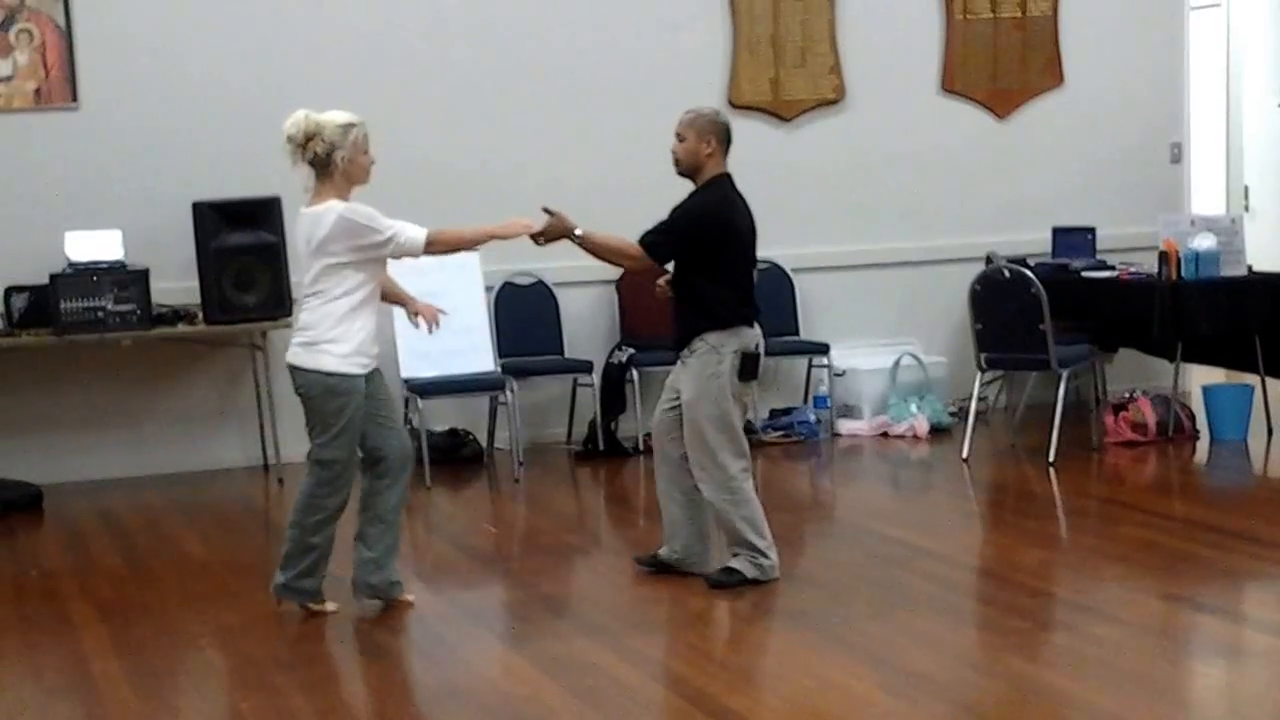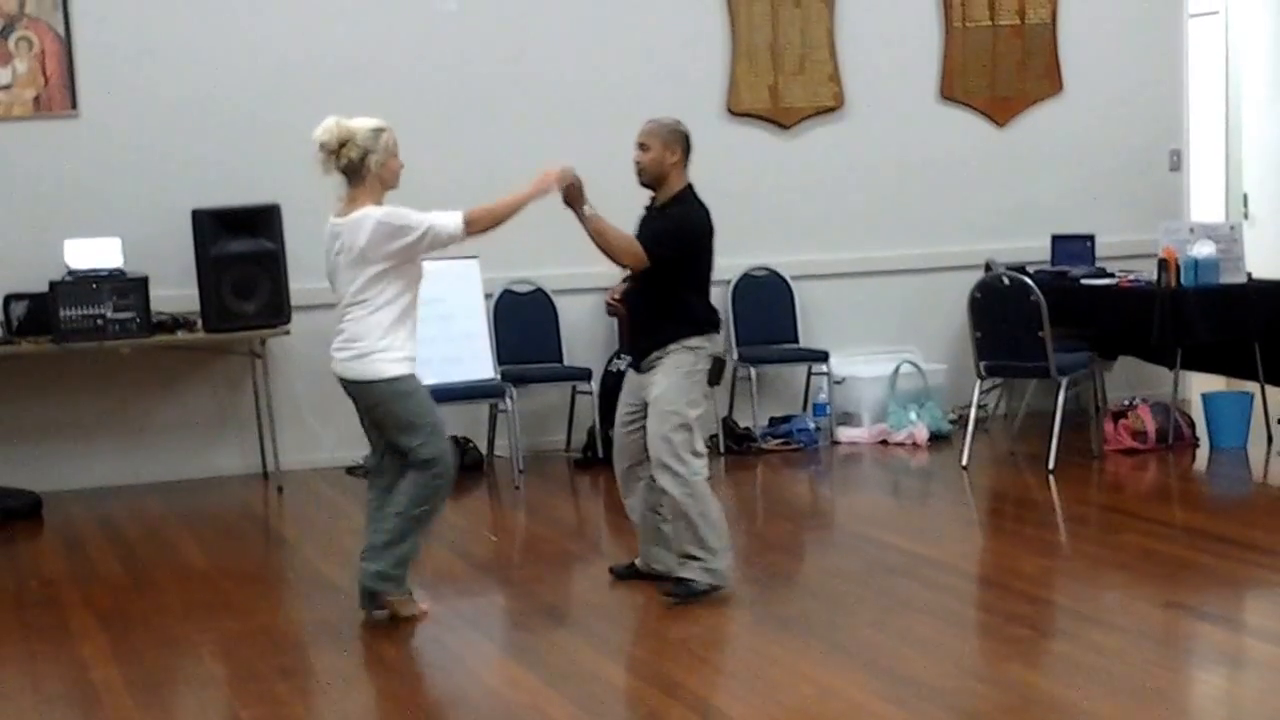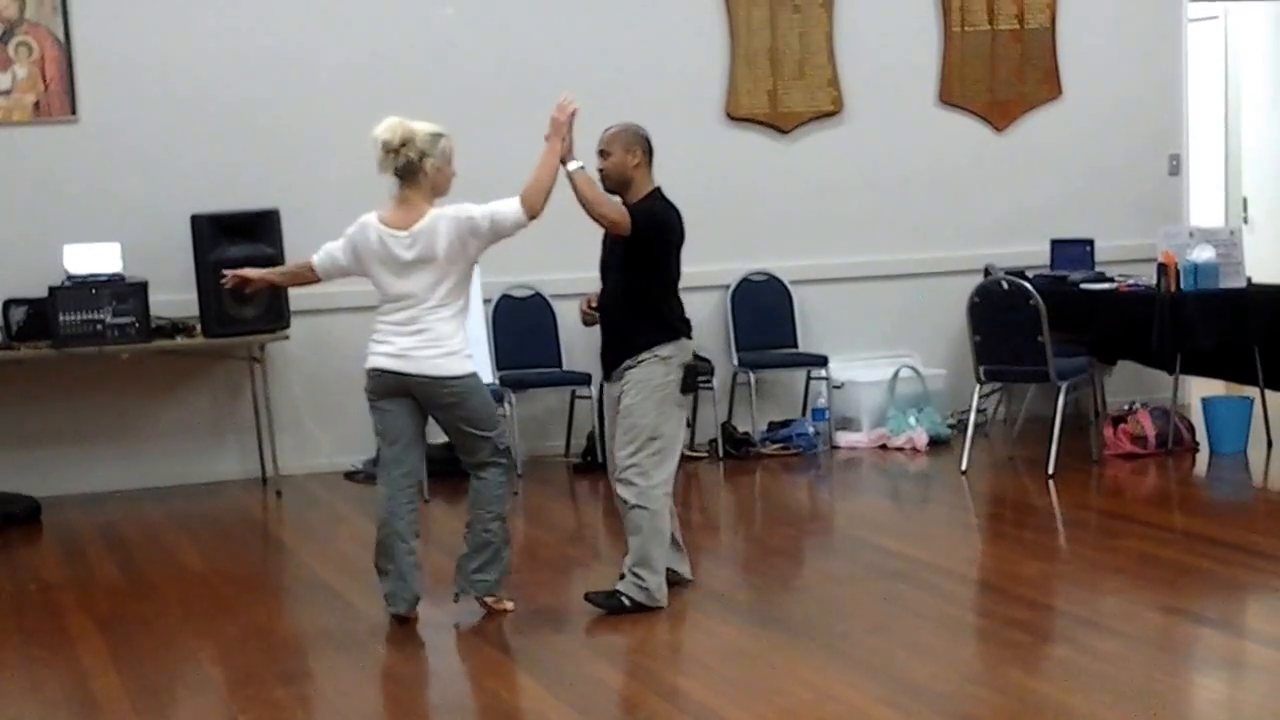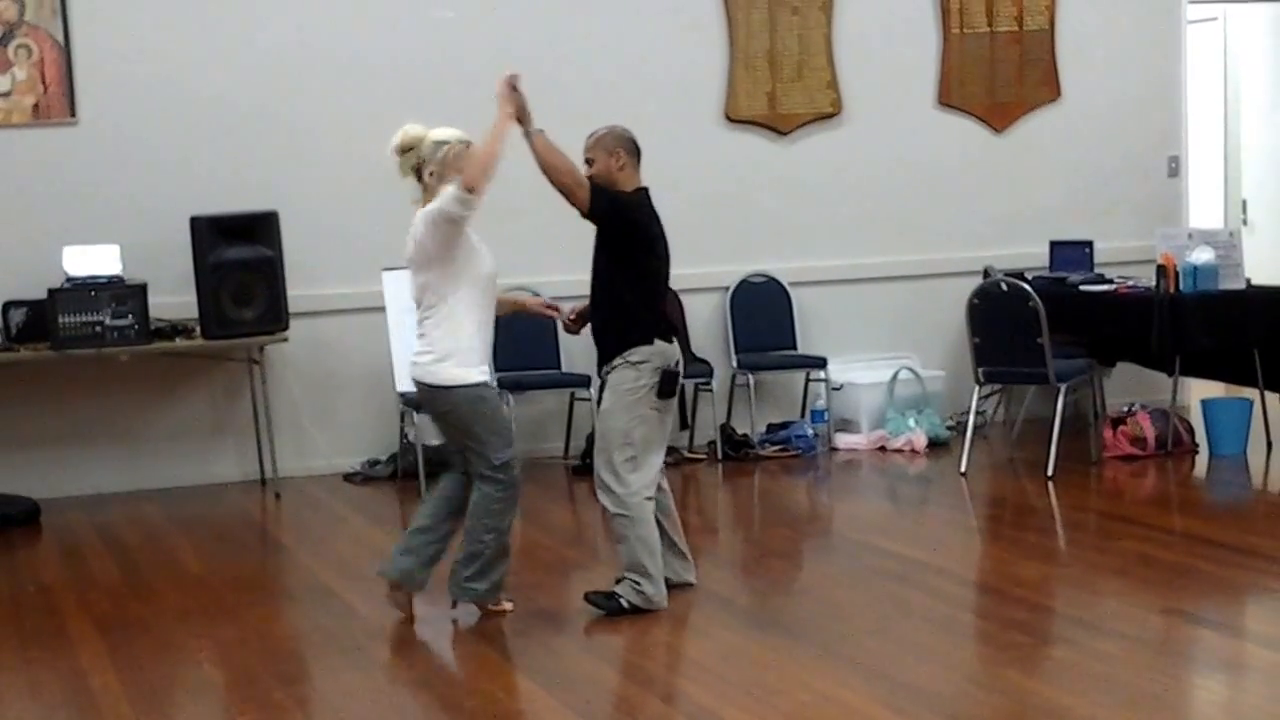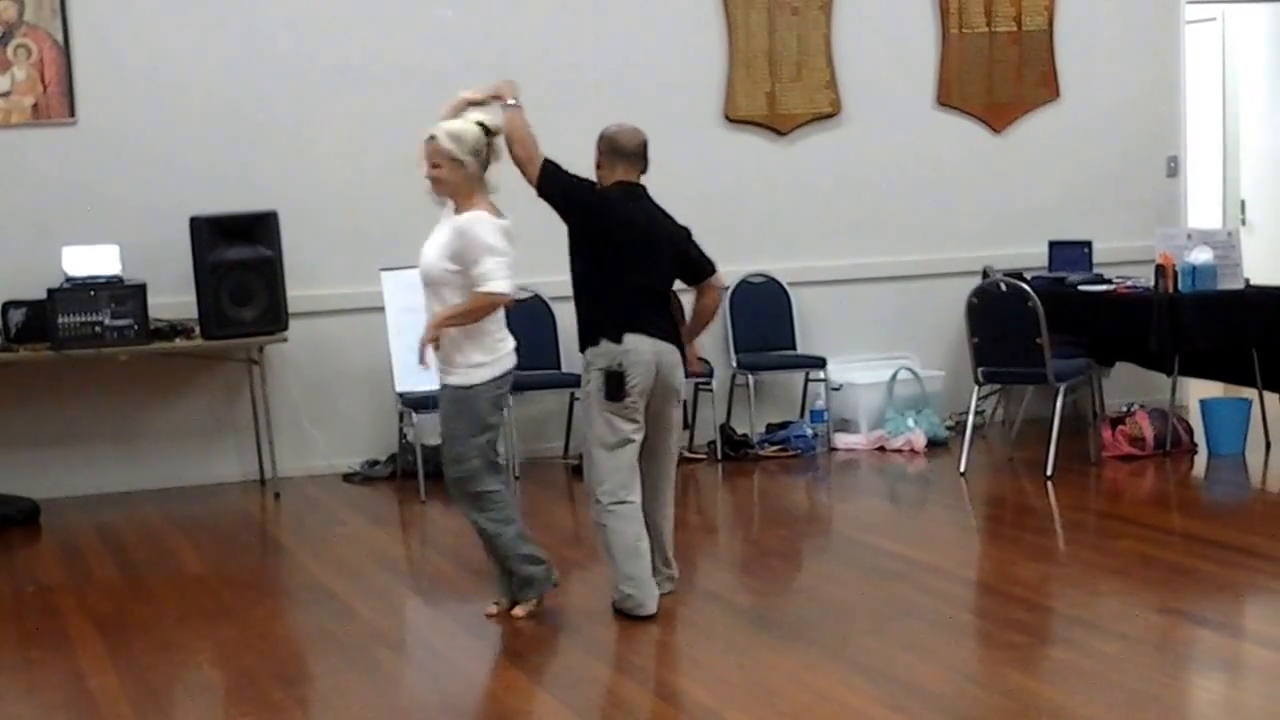
dt=0.4s
person 1, frame 1
left shoulder: (321, 215)
right shoulder: (345, 218)
left elbow: (368, 274)
right elbow: (429, 242)
left wrist: (409, 302)
right wrist: (499, 230)
left hip: (350, 364)
right hip: (329, 366)
left knee: (392, 458)
right knee: (334, 471)
left ankle: (376, 576)
right ankle: (298, 584)
person 1, frame 2
left shoulder: (341, 224)
right shoulder: (385, 222)
right elbow: (469, 224)
right wrist: (535, 189)
left hip: (367, 366)
right hip: (381, 370)
left knee: (394, 470)
right knee: (434, 462)
left ankle: (384, 588)
right ankle: (382, 574)
person 1, frame 3
left shoulder: (368, 231)
right shoulder: (456, 224)
left elbow: (314, 268)
right elbow: (530, 206)
left wrist: (264, 276)
right wrist: (556, 141)
left hip: (387, 372)
right hip: (445, 372)
left knee: (397, 480)
right knee: (493, 461)
left ankle: (401, 595)
right ankle: (481, 580)
person 1, frame 4
left shoulder: (443, 230)
right shoulder: (437, 222)
right elbow: (471, 183)
left wrist: (518, 302)
right wrist: (505, 114)
left hip: (446, 375)
right hip: (456, 379)
left knee: (469, 474)
right knee: (497, 474)
left ankle: (408, 568)
right ankle: (476, 586)
person 1, frame 5
left shoulder: (475, 226)
right shoulder: (459, 213)
left elbow: (495, 294)
right elbow: (438, 162)
left wrist: (440, 321)
right wrist: (457, 113)
left hip: (474, 370)
right hip: (465, 369)
left knee: (472, 476)
right knee: (476, 474)
left ankle: (530, 577)
right ankle: (521, 581)
person 2, frame 1
left shoulder: (707, 207)
right shoulder: (723, 202)
left elbow: (638, 256)
left wrist: (573, 232)
right wrist: (679, 279)
left hip: (718, 347)
right hip: (705, 346)
left knee: (718, 460)
right knee: (670, 440)
left ankle: (756, 559)
right ankle: (685, 549)
person 2, frame 2
left shoulder: (687, 216)
right shoulder: (656, 210)
left elbow: (631, 256)
left wrist: (582, 207)
right wrist: (625, 290)
left hip: (681, 353)
right hip: (645, 356)
left knee: (672, 459)
right knee: (632, 461)
left ankle: (707, 562)
right ankle: (659, 557)
person 2, frame 3
left shoulder: (660, 216)
right shoulder: (624, 217)
left elbow: (611, 218)
left wrist: (570, 162)
right wrist: (598, 301)
left hip: (655, 360)
right hip: (620, 362)
left knee: (642, 475)
right knee: (629, 474)
left ankle: (644, 586)
right ankle: (669, 562)
person 2, frame 4
left shoulder: (631, 213)
right shoulder: (625, 217)
left elbow: (567, 183)
left wrist: (527, 124)
right wrist: (590, 310)
left hip: (640, 362)
right hip: (641, 359)
left knee: (621, 478)
right knee: (642, 474)
left ankle: (643, 589)
right ankle: (672, 566)
person 2, frame 5
left shoulder: (590, 205)
right shoulder: (666, 225)
left elbow: (526, 156)
right elbow: (712, 287)
left wrist: (509, 102)
right wrist: (688, 340)
left hip: (615, 358)
right hip: (664, 354)
left knee: (615, 485)
right knee: (657, 478)
left ankle: (637, 594)
right ankle: (661, 573)
